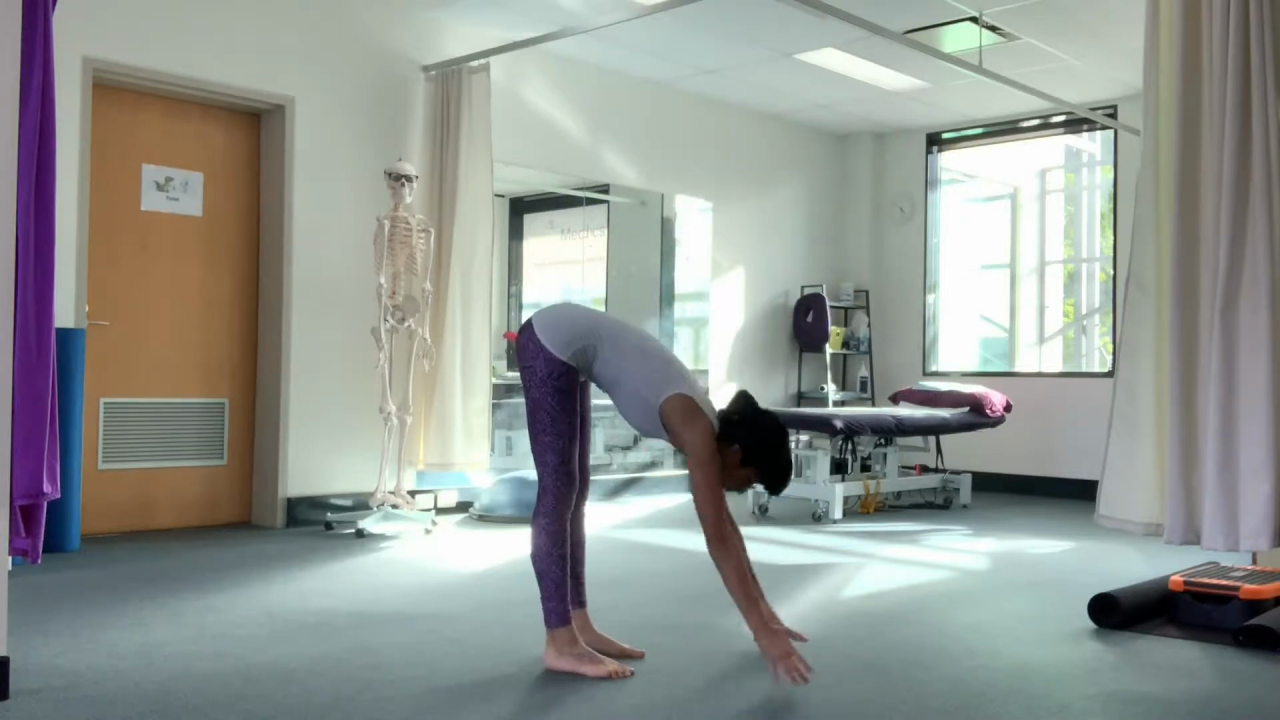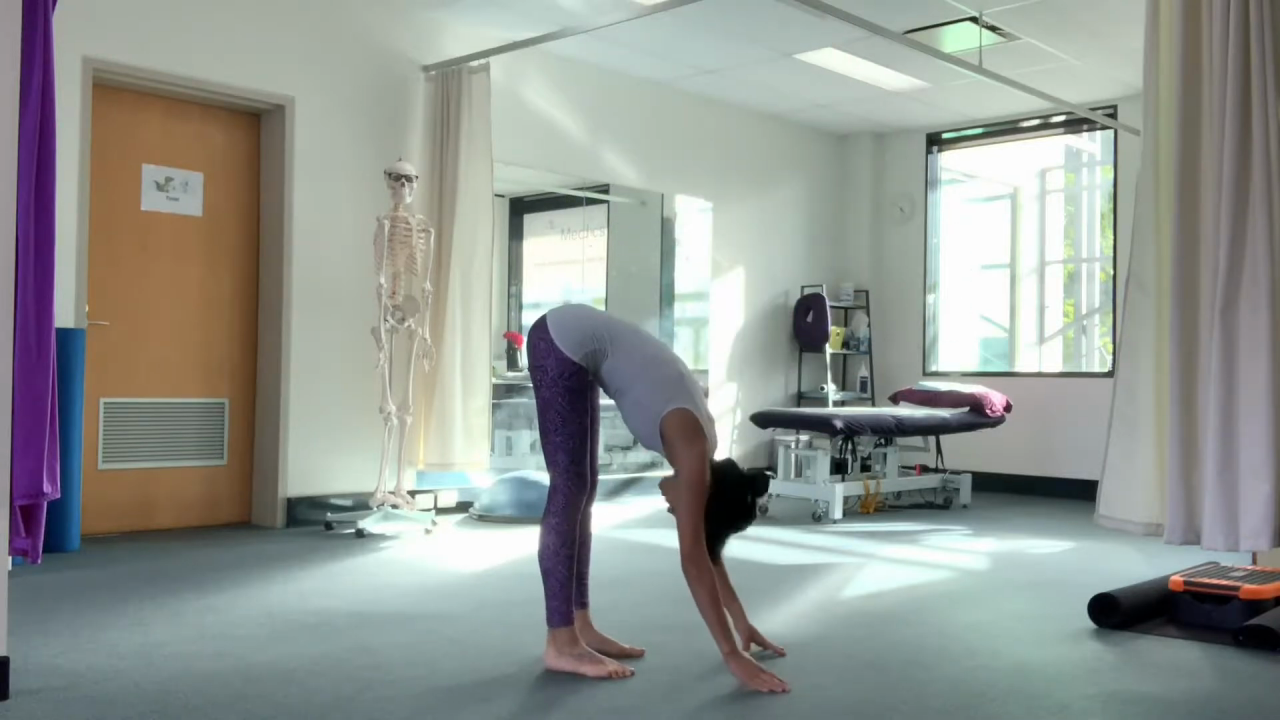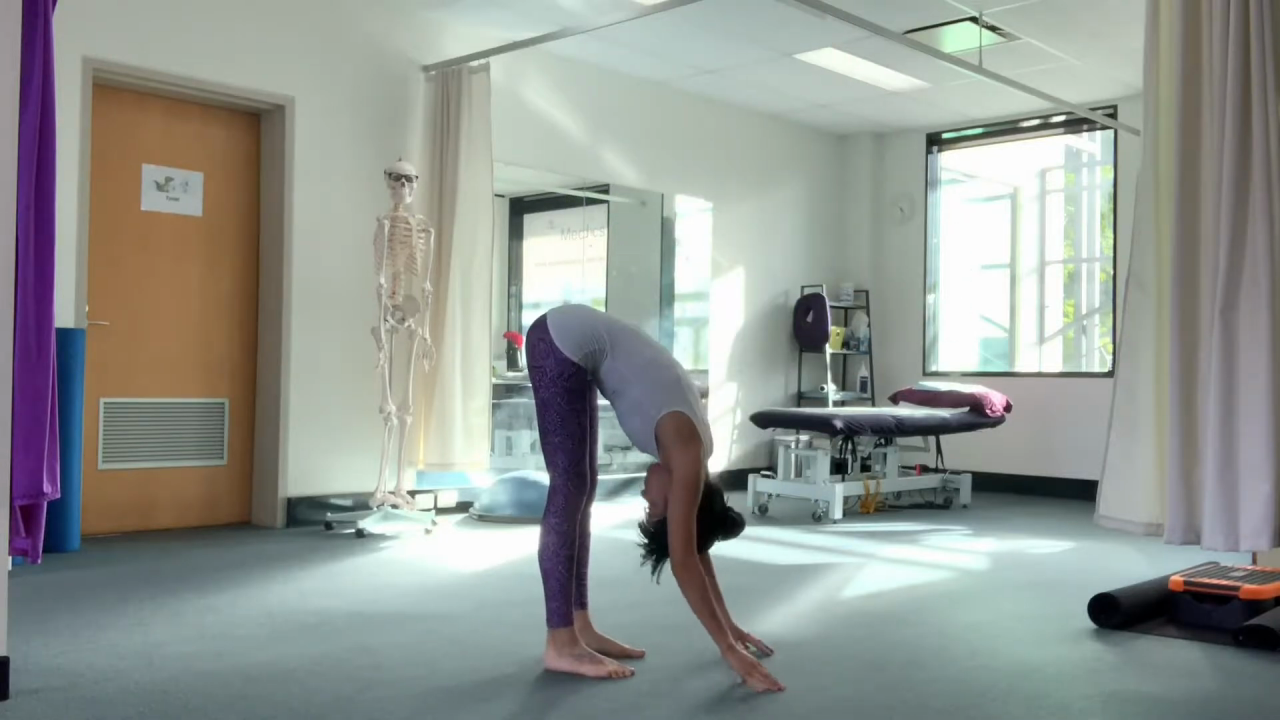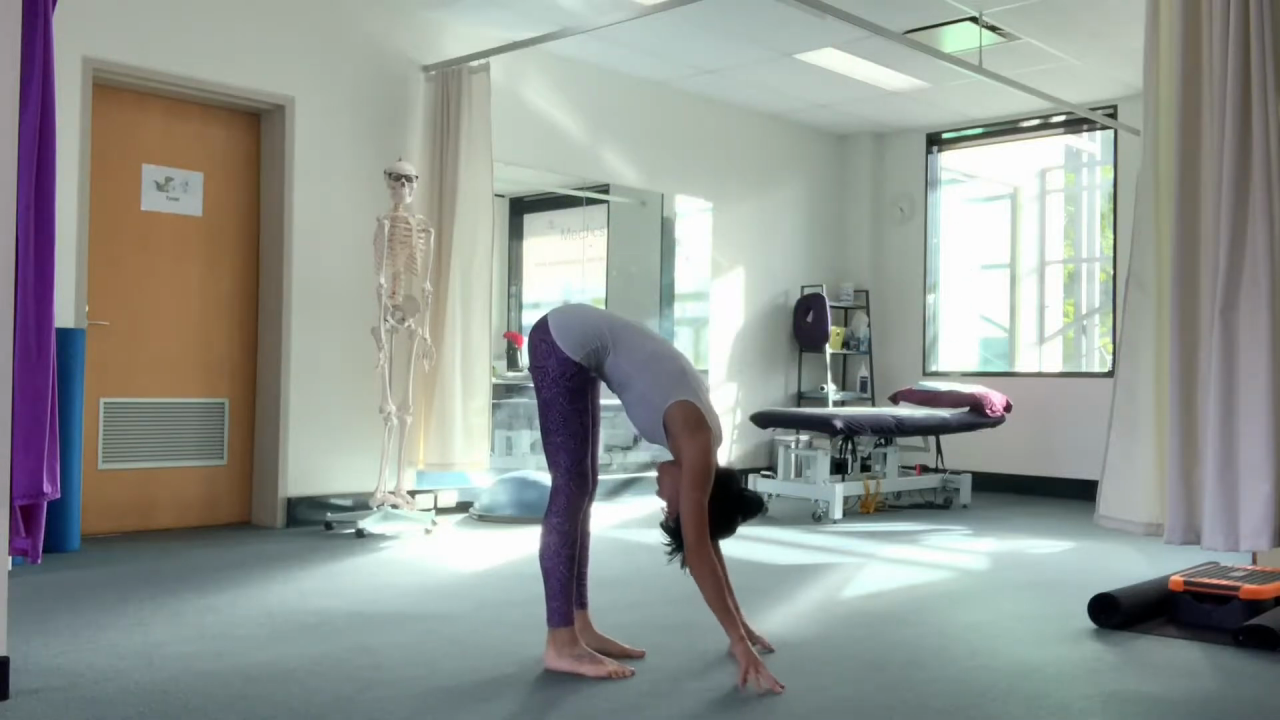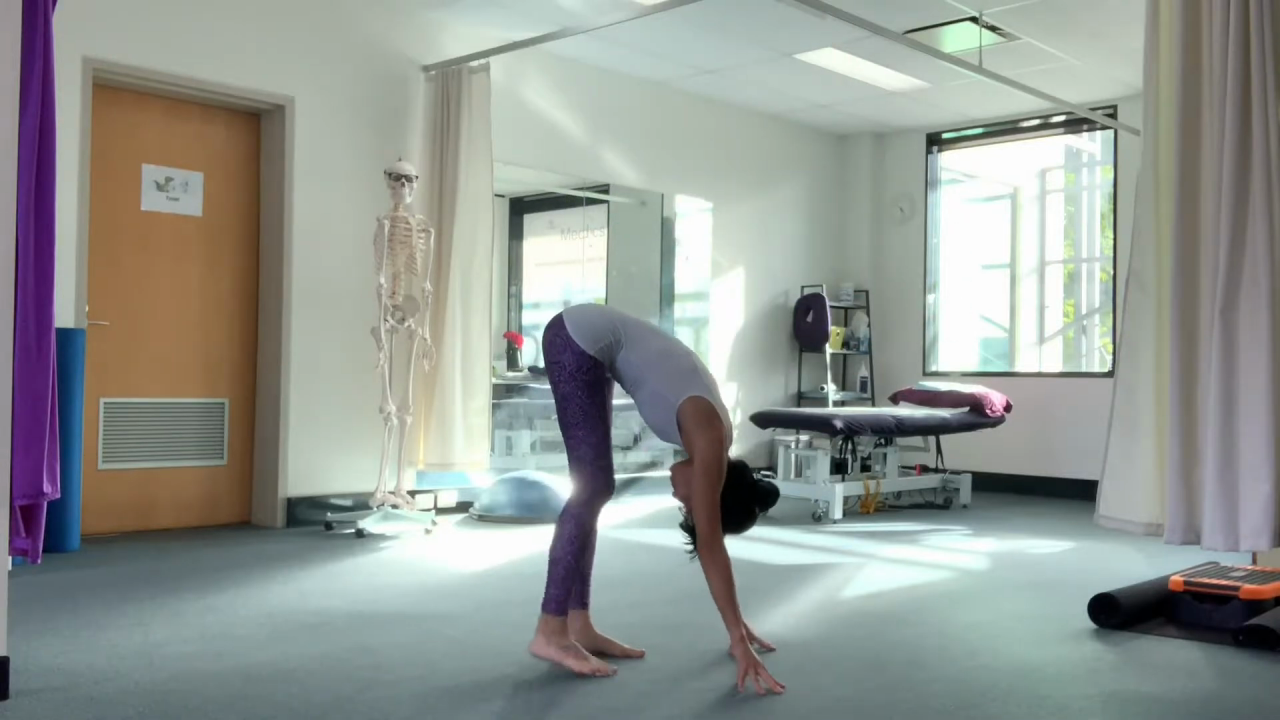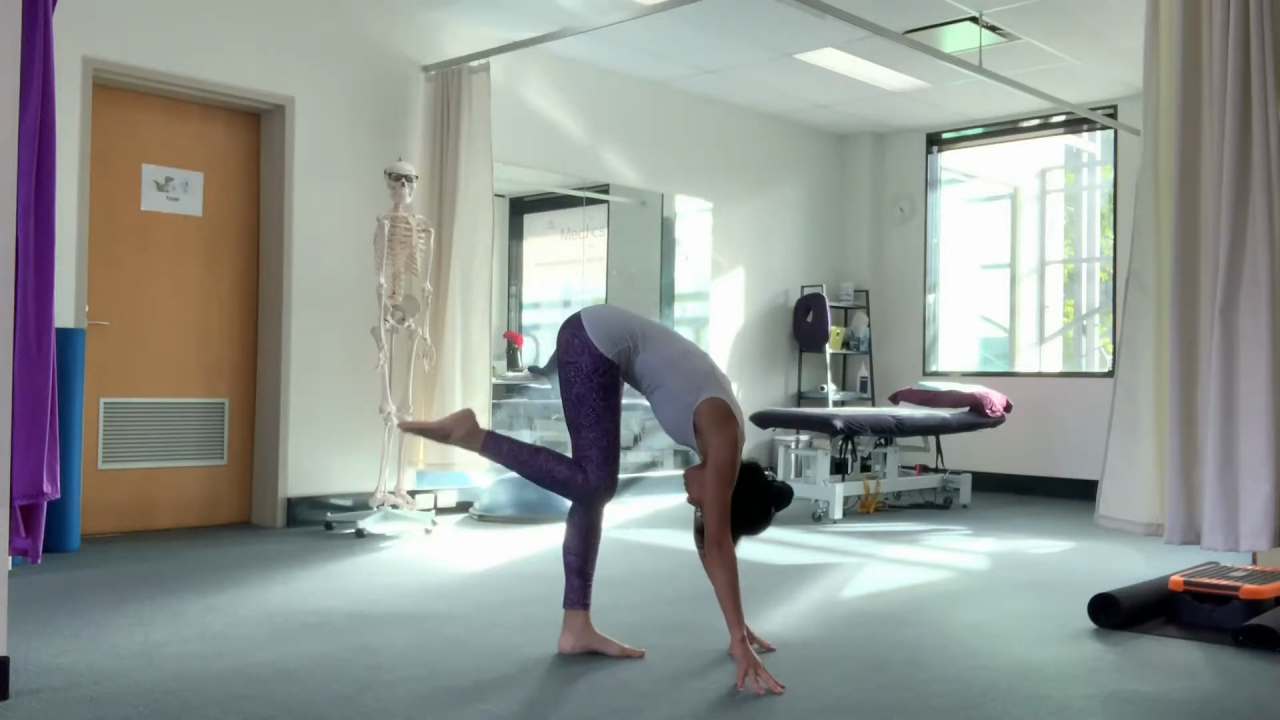
dt=0.3s
person 1, frame 1
left shoulder: (701, 425)
right shoulder: (699, 434)
left elbow: (723, 526)
right elbow: (719, 540)
left wrist: (761, 608)
right wrist: (763, 633)
left hip: (563, 346)
right hip: (555, 344)
left knee: (573, 492)
right knee: (561, 492)
left ankle: (579, 628)
right ankle: (560, 645)
person 1, frame 2
left shoulder: (694, 444)
right shoulder: (693, 448)
left elbow: (705, 546)
right elbow: (693, 560)
left wrist: (742, 623)
right wrist: (732, 655)
left hip: (576, 344)
right hip: (565, 342)
left knee: (582, 491)
right knee: (570, 492)
left ankle: (580, 627)
right ankle: (560, 645)
person 1, frame 3
left shoulder: (688, 448)
right shoulder: (686, 452)
left elbow: (693, 549)
right elbow: (684, 561)
left wrist: (727, 623)
right wrist: (729, 650)
left hip: (575, 343)
right hip: (565, 341)
left knee: (581, 491)
right knee: (570, 493)
left ankle: (579, 628)
right ankle: (561, 645)
person 1, frame 4
left shoulder: (698, 436)
right shoulder: (696, 440)
left elbow: (704, 542)
right elbow: (697, 549)
left wrist: (736, 621)
right wrist: (738, 641)
left hip: (579, 344)
right hip: (567, 340)
left knee: (581, 491)
right knee: (571, 492)
left ankle: (579, 627)
right ankle: (561, 644)
person 1, frame 5
left shoulder: (709, 435)
right shoulder: (710, 437)
left elbow: (709, 539)
right elbow: (709, 544)
left wrist: (737, 626)
right wrist: (739, 640)
left hip: (588, 343)
right hip: (580, 338)
left knee: (590, 489)
right knee: (594, 487)
left ankle: (577, 626)
right ankle: (552, 633)
person 1, frame 6
left shoulder: (718, 435)
right shoulder: (724, 437)
left elbow: (715, 540)
right elbow: (715, 542)
left wrist: (736, 626)
right wrist: (738, 639)
left hip: (599, 341)
right hip: (596, 338)
left knee: (591, 490)
right knee: (594, 483)
left ankle: (576, 628)
right ankle: (473, 434)
